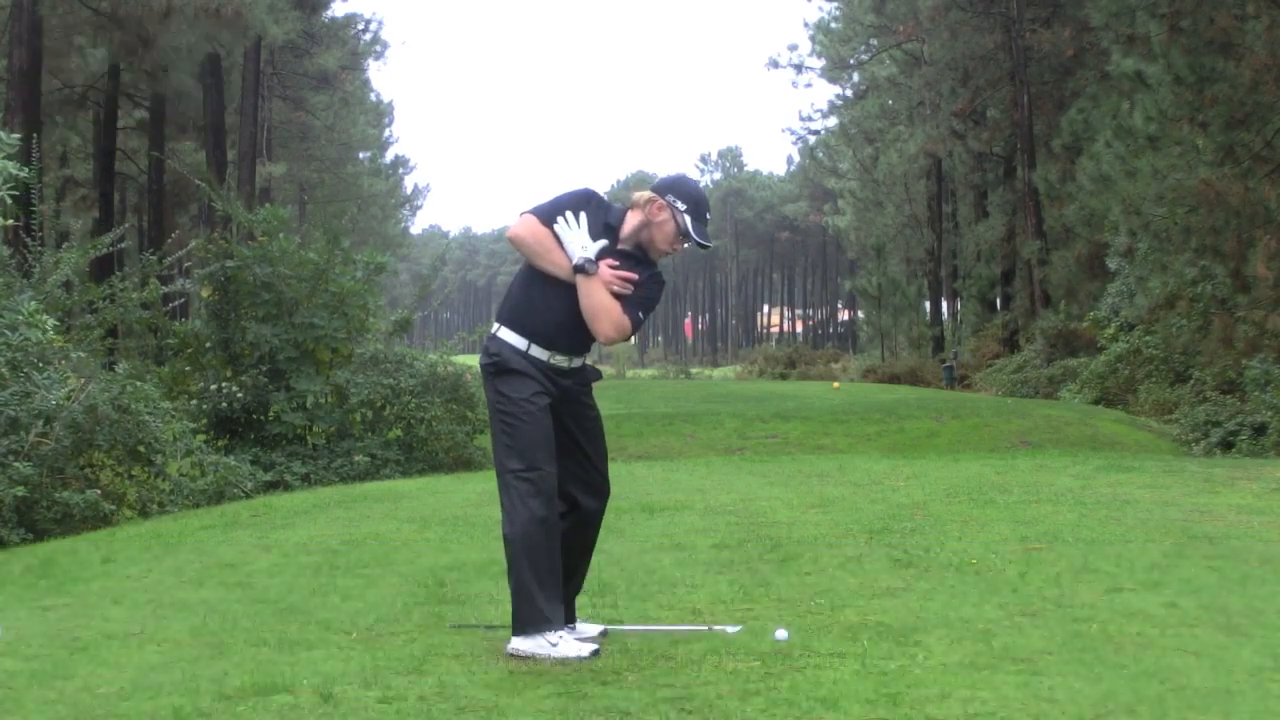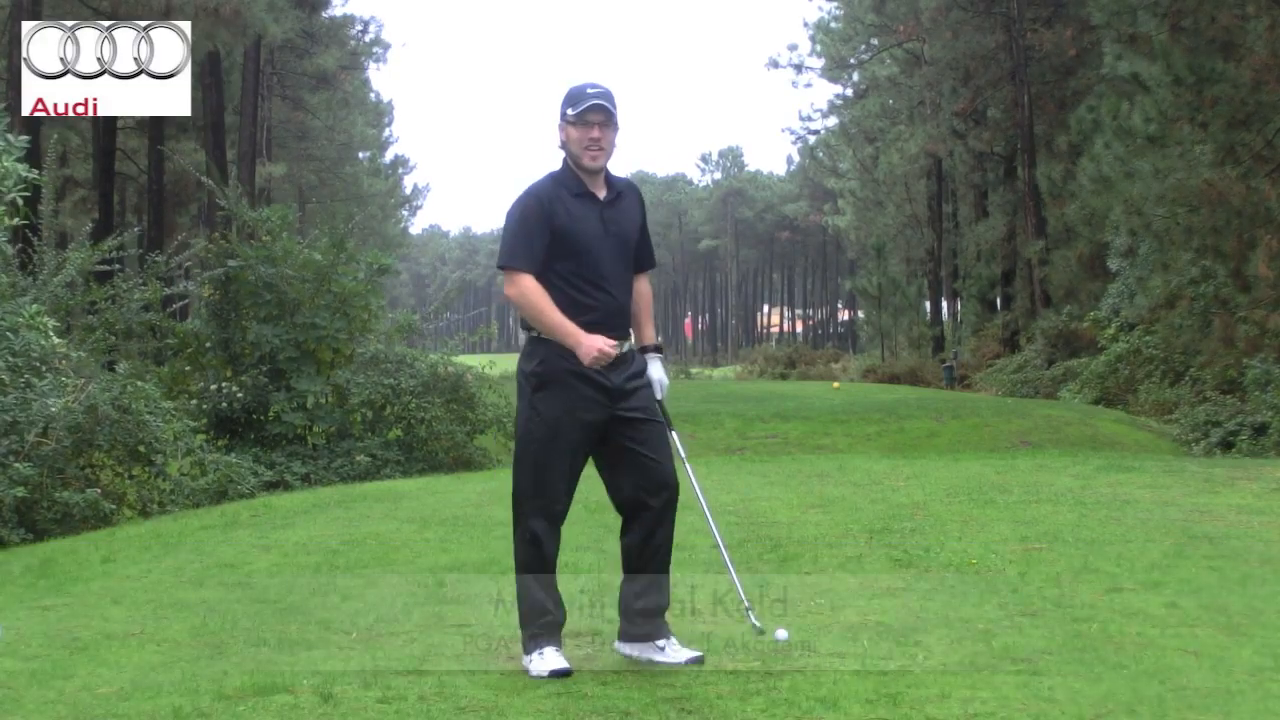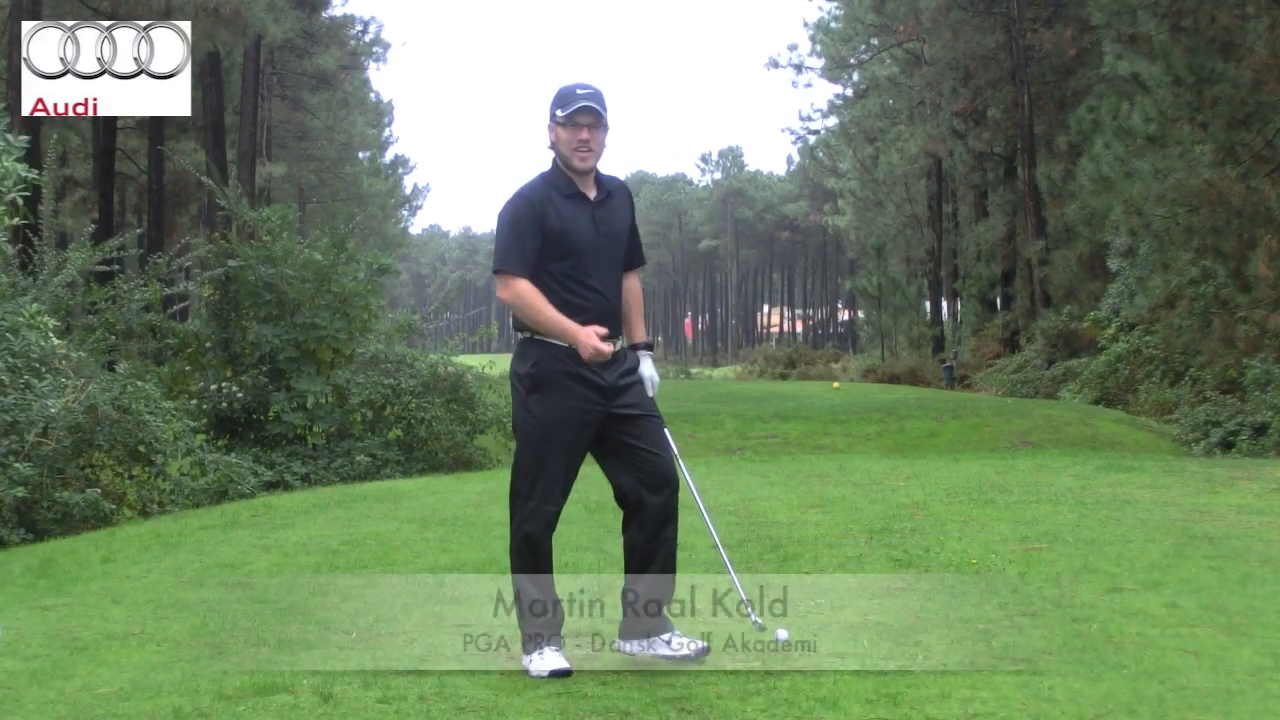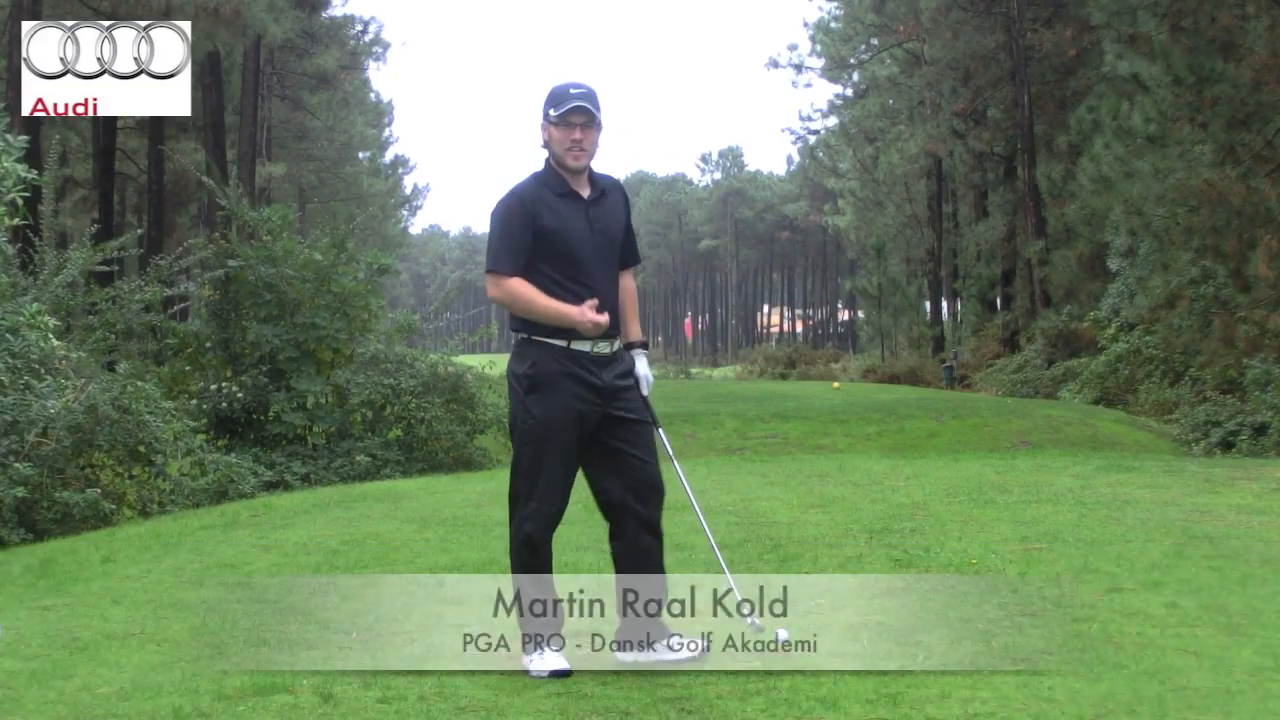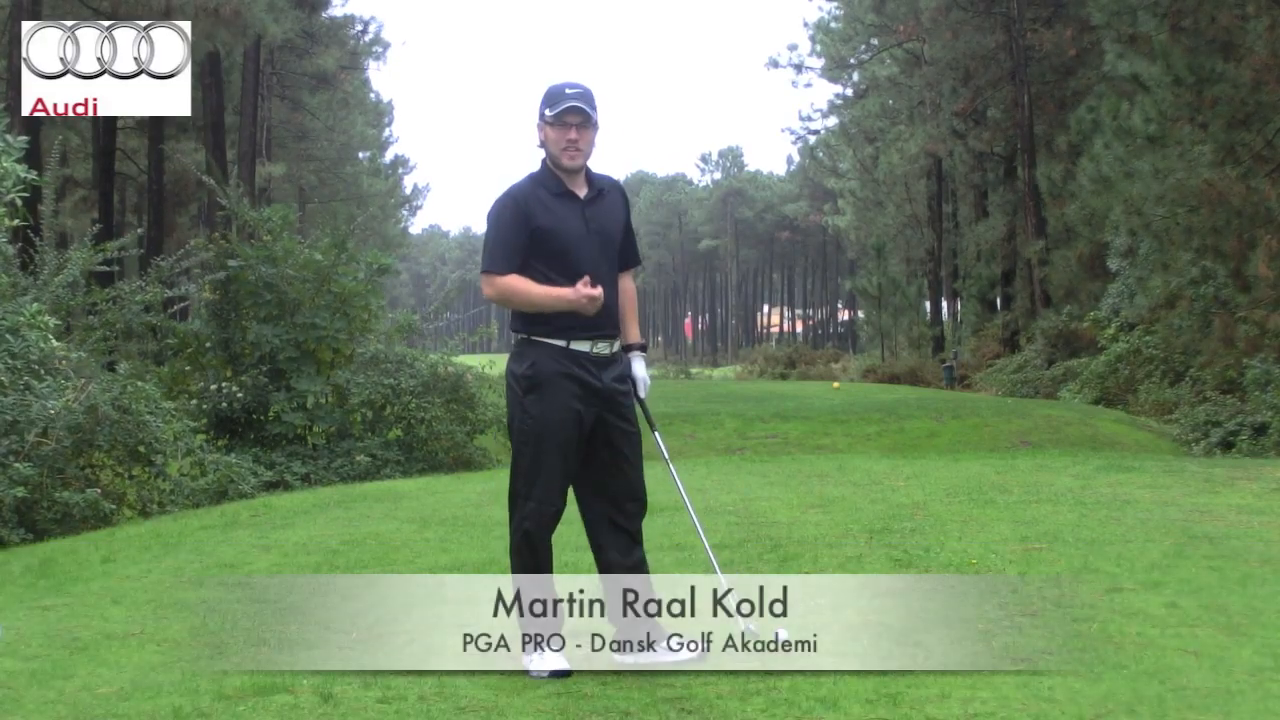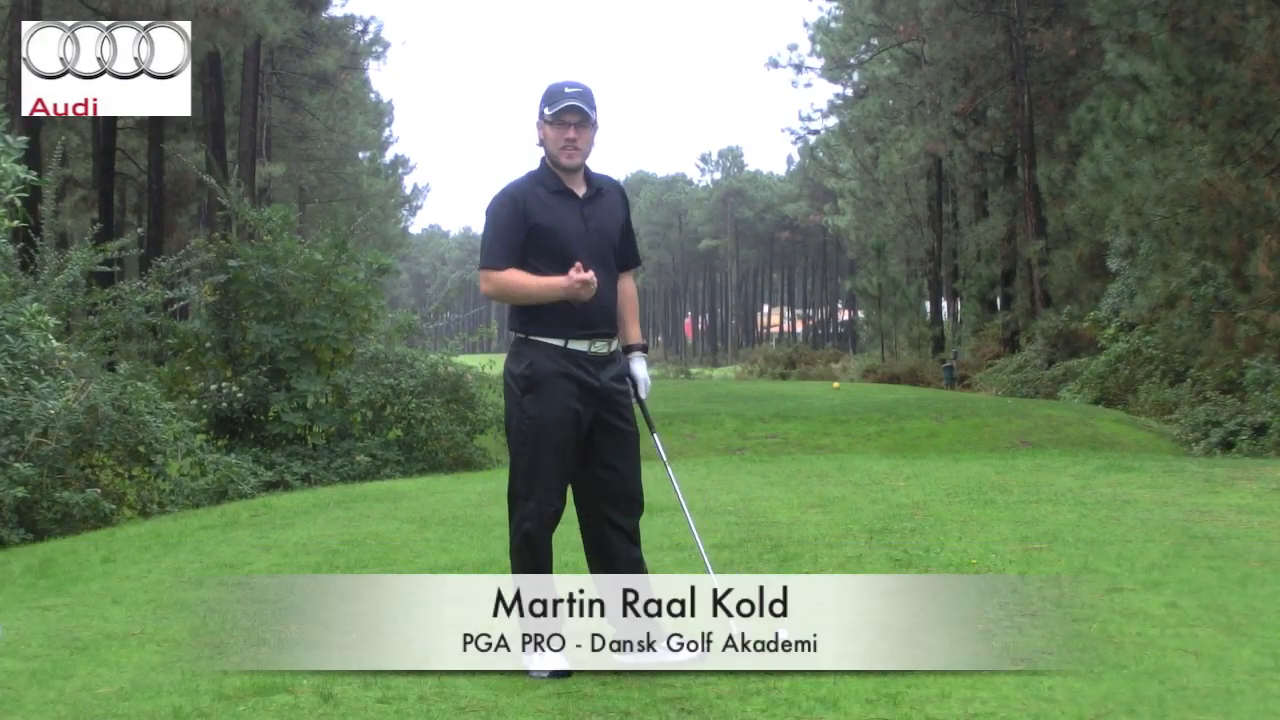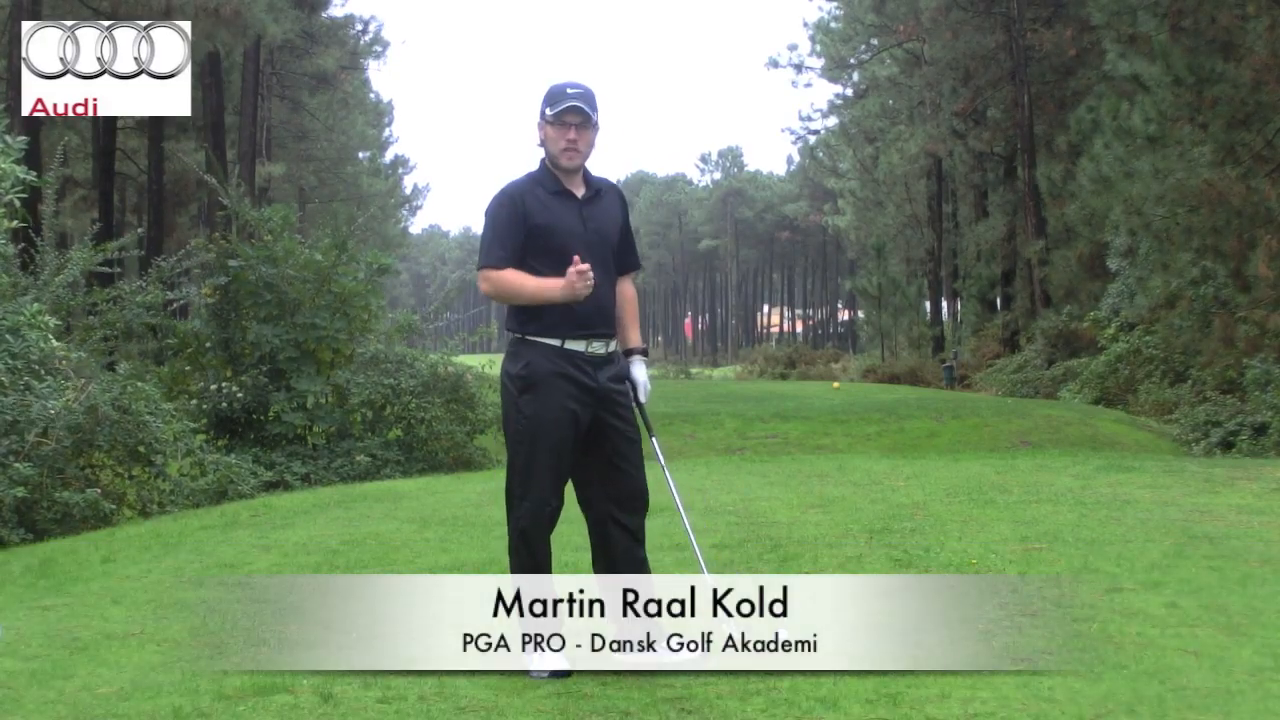
dt=0.1s
person 1, frame 1
left shoulder: (646, 277)
right shoulder: (584, 209)
left elbow: (609, 330)
right elbow: (519, 231)
left wrist: (585, 262)
right wrist: (584, 272)
left hip: (570, 375)
right hip: (517, 364)
left knee: (588, 493)
right knee: (533, 490)
left ankle: (557, 615)
right ankle: (534, 627)
person 1, frame 2
left shoulder: (631, 199)
right shoulder: (540, 200)
right elbow: (516, 282)
left wrist: (652, 351)
right wrist: (579, 341)
left hip: (623, 369)
right hip: (559, 370)
left knee: (656, 488)
right knee: (542, 507)
left ankle: (642, 628)
right ankle: (541, 638)
person 1, frame 3
left shoulder: (619, 196)
right shoulder: (530, 202)
right elbow: (510, 286)
left wrist: (642, 348)
right wrist: (576, 334)
left hip: (615, 367)
right hip: (552, 368)
left knee: (656, 485)
right knee: (538, 507)
left ankle: (644, 625)
right ankle: (540, 638)
person 1, frame 4
left shoulder: (615, 196)
right shoulder: (523, 202)
right elbow: (501, 285)
left wrist: (636, 346)
right wrist: (572, 316)
left hip: (611, 367)
right hip: (548, 369)
left knee: (639, 499)
right knee: (539, 508)
left ankle: (639, 632)
right ankle: (538, 639)
person 1, frame 5
left shoulder: (614, 196)
right shoulder: (519, 202)
right elbow: (494, 284)
left wrist: (634, 349)
right wrist: (569, 298)
left hip: (609, 369)
right hip: (547, 370)
left knee: (622, 506)
right knee: (538, 509)
left ankle: (635, 632)
right ankle: (538, 638)
person 1, frame 6
left shoulder: (613, 197)
right shoulder: (517, 199)
right elbow: (493, 279)
left wrist: (636, 350)
right wrist: (564, 286)
left hip: (607, 367)
right hip: (543, 366)
left knee: (616, 504)
right knee: (538, 507)
right ankle: (536, 637)
person 1, frame 7
left shoulder: (613, 199)
right shoulder: (516, 200)
right elbow: (491, 279)
left wrist: (635, 354)
right wrist: (561, 289)
left hip: (607, 368)
right hip: (541, 368)
left knee: (623, 502)
right knee: (536, 508)
